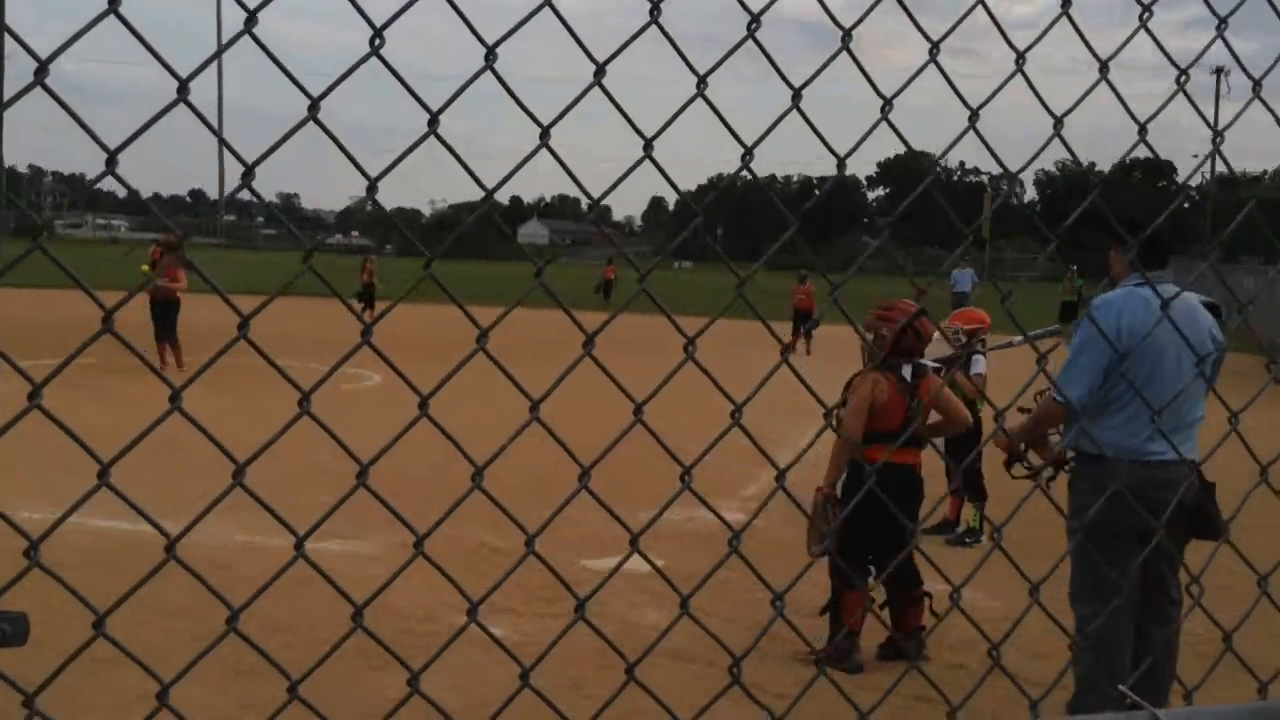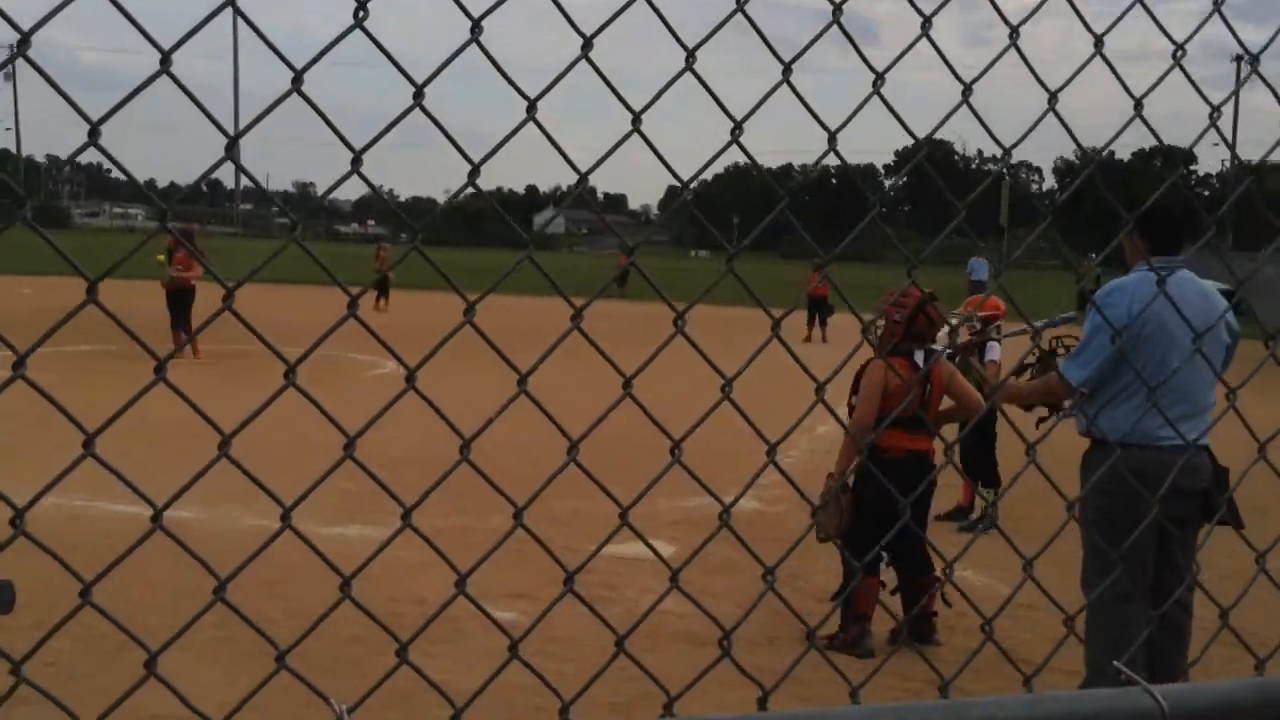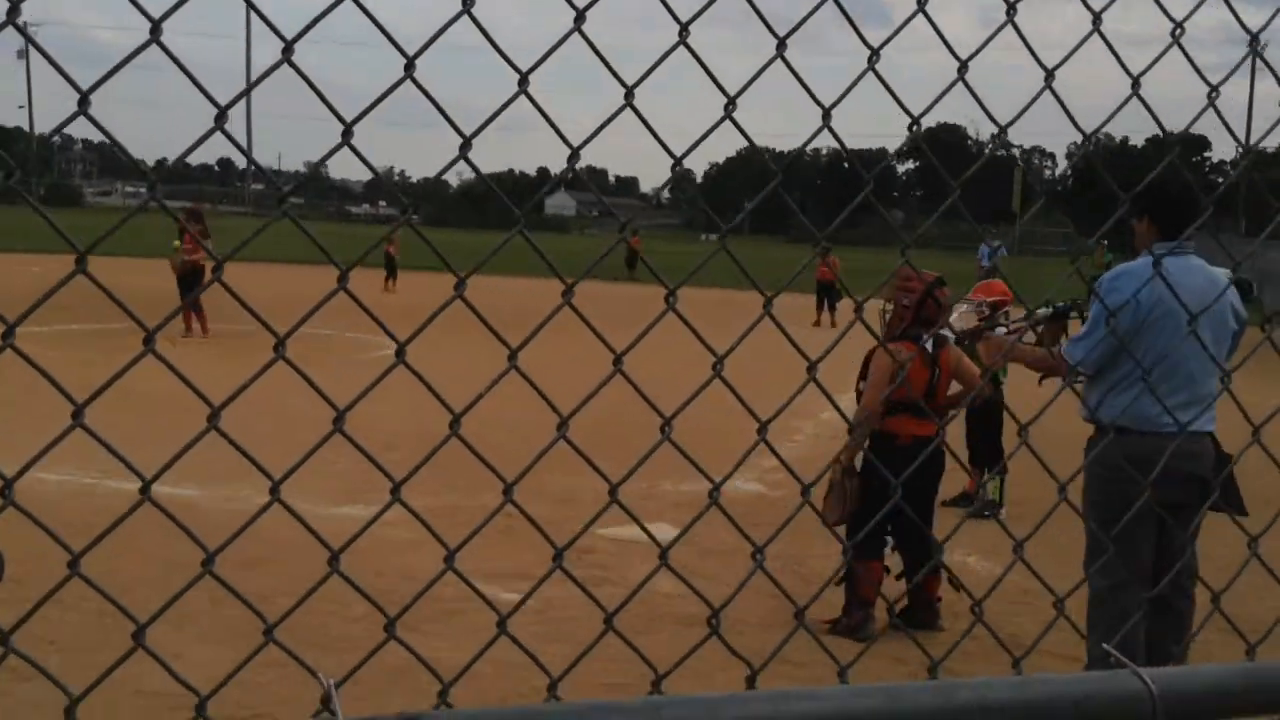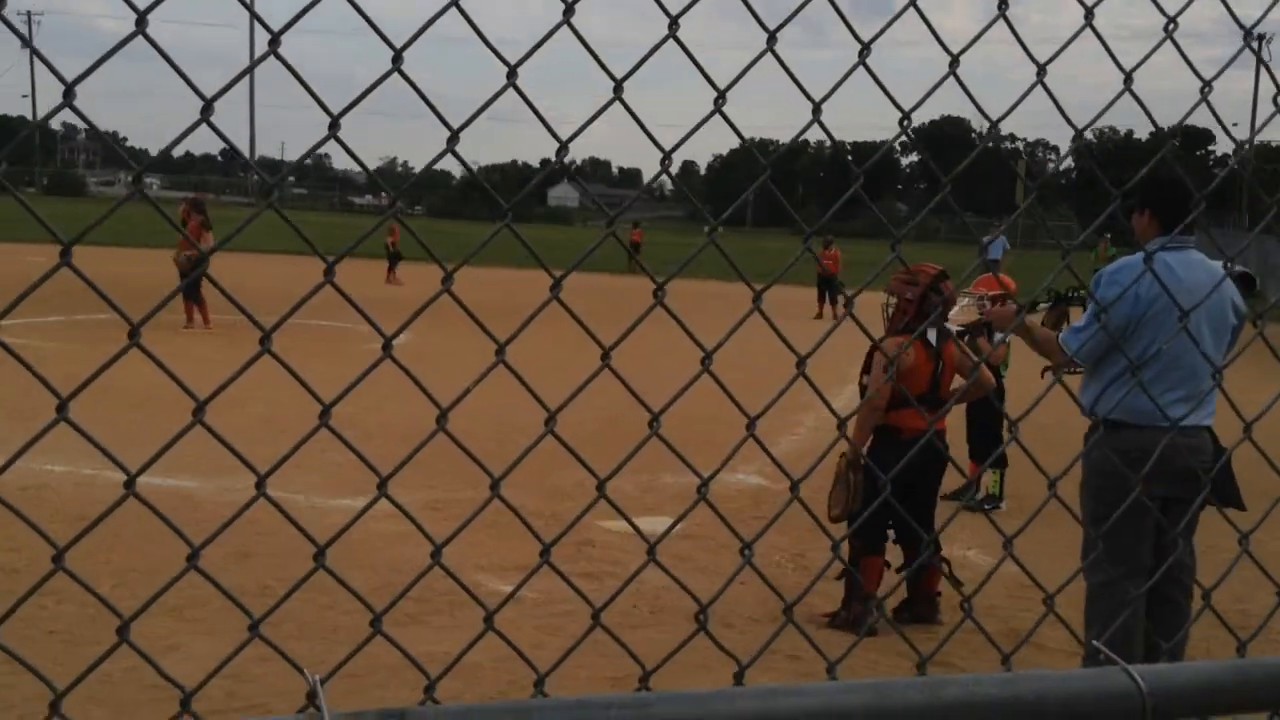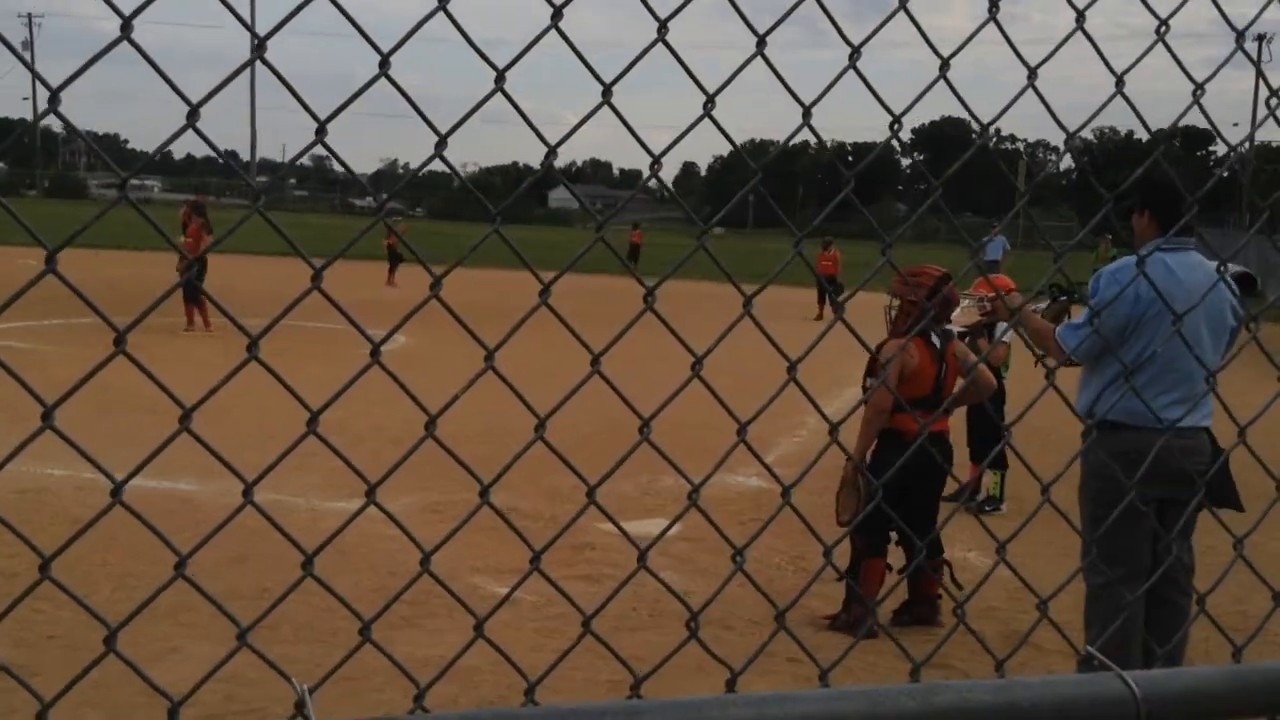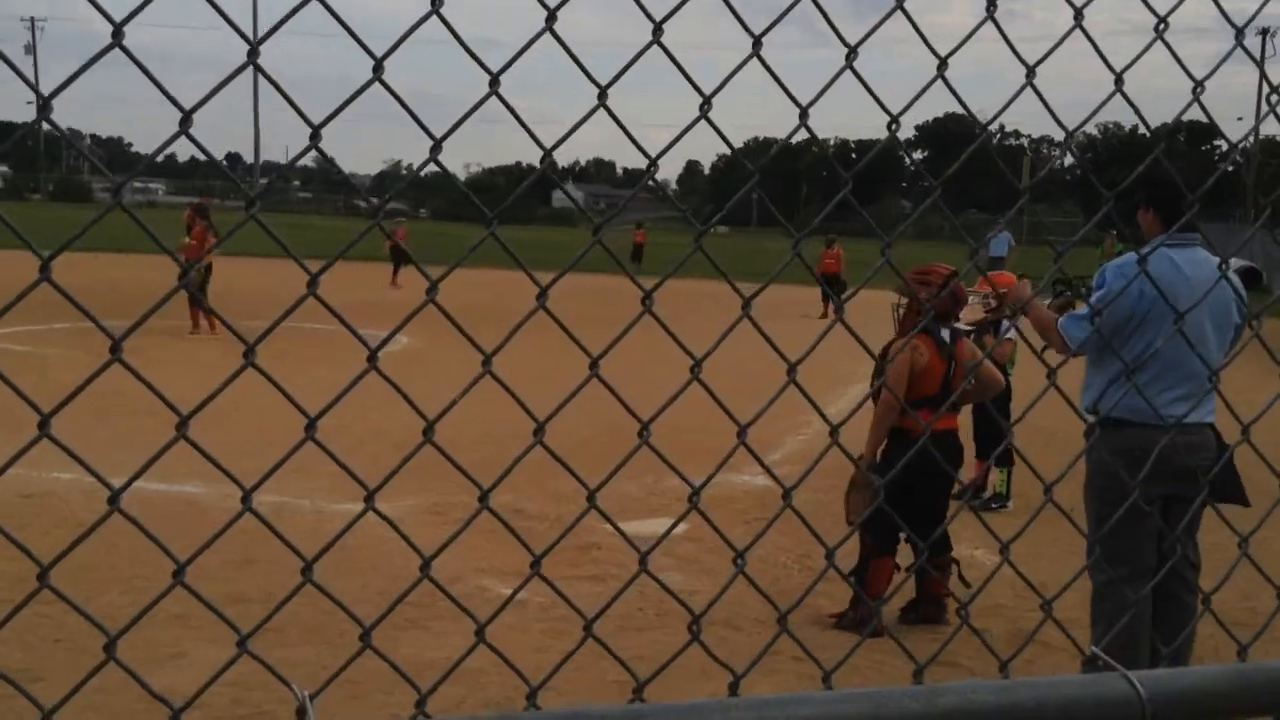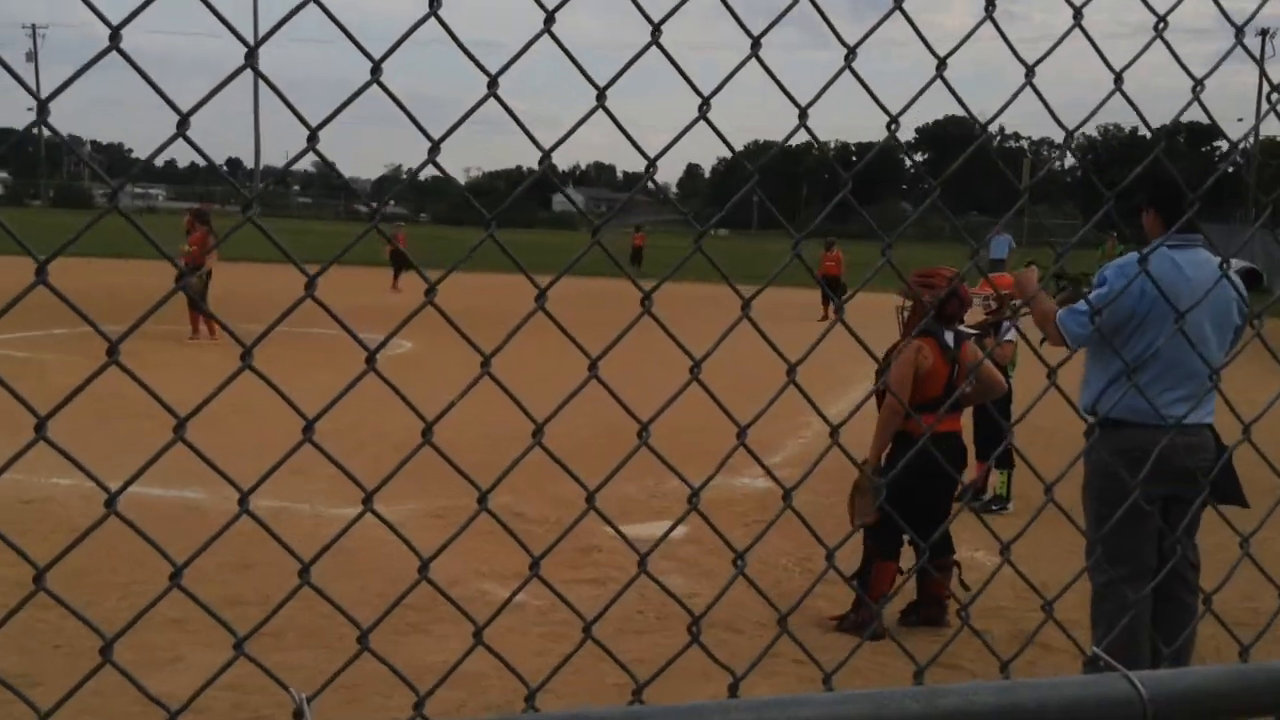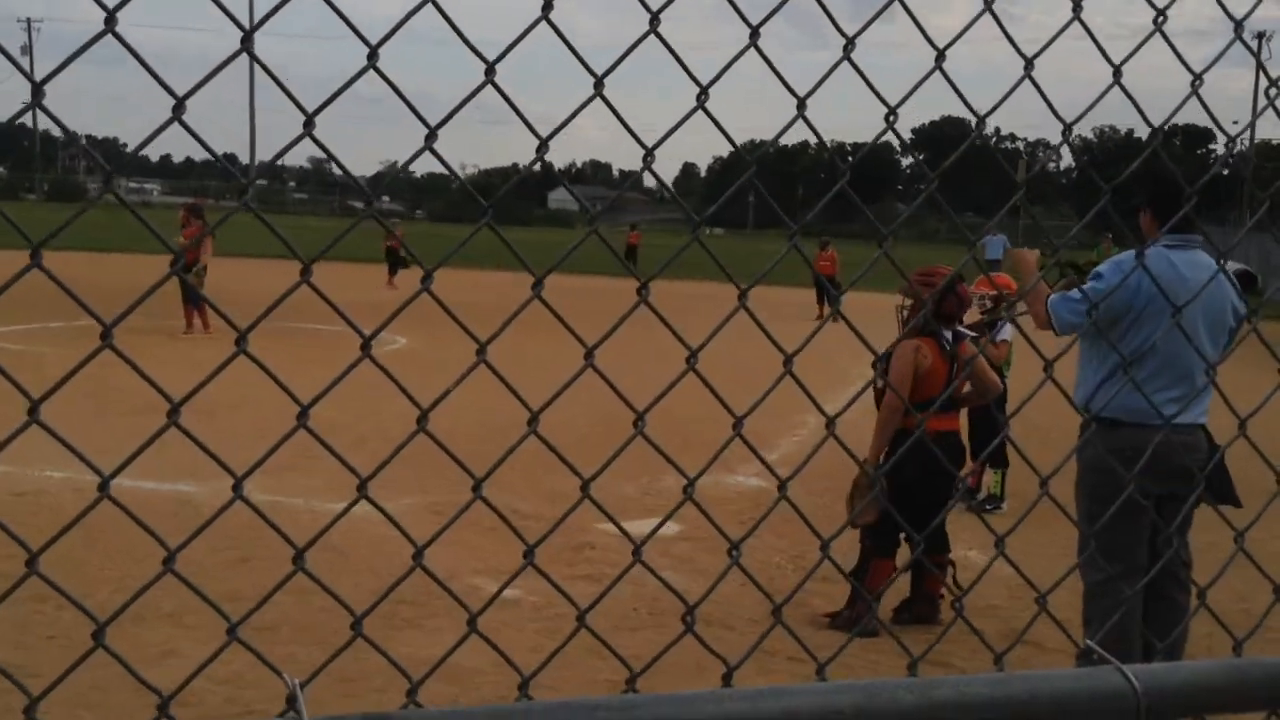
dt=0.1s
person 1, frame 1
left shoulder: (1108, 309)
right shoulder: (1202, 317)
left elbow: (1067, 401)
right elbow: (1193, 394)
left wrist: (1017, 436)
left hip: (1110, 477)
right hip: (1177, 478)
left knee: (1103, 608)
right knee: (1160, 604)
left ankle: (1099, 711)
right ankle: (1149, 710)
person 1, frame 2
left shoulder: (1121, 295)
right shoulder: (1216, 302)
left elbow: (1073, 382)
right elbow: (1208, 378)
left wrist: (1017, 394)
left hip: (1126, 463)
right hip: (1192, 464)
left knee: (1117, 592)
right knee: (1173, 589)
person 1, frame 3
left shoulder: (1126, 280)
right shoulder: (1224, 289)
left elbow: (1074, 362)
right elbow: (1214, 361)
left wrist: (1010, 349)
left hip: (1126, 448)
right hip: (1195, 450)
left knee: (1117, 578)
right knee: (1175, 578)
person 1, frame 4
left shoulder: (1126, 274)
right shoulder: (1223, 284)
left elbow: (1069, 351)
right elbow: (1211, 358)
left wrist: (1014, 322)
left hip: (1127, 443)
right hip: (1194, 445)
left knee: (1115, 573)
right knee: (1174, 571)
person 1, frame 5
left shoulder: (1125, 276)
right shoulder: (1221, 285)
left elbow: (1067, 349)
right elbow: (1209, 359)
left wrist: (1019, 310)
left hip: (1123, 445)
right hip: (1191, 447)
left knee: (1114, 576)
right knee: (1172, 575)
person 1, frame 6
left shoulder: (1130, 272)
right shoulder: (1227, 281)
left elbow: (1067, 338)
right elbow: (1216, 353)
left wrist: (1027, 301)
left hip: (1128, 442)
right hip: (1196, 444)
left knee: (1120, 574)
right knee: (1178, 571)
person 1, frame 7
left shoulder: (1131, 271)
right shoulder: (1228, 282)
left elbow: (1065, 332)
right elbow: (1216, 353)
left wrist: (1031, 291)
left hip: (1127, 442)
right hip: (1195, 444)
left knee: (1121, 575)
right knee: (1178, 572)
person 1, frame 8
left shoulder: (1128, 271)
right shoulder: (1224, 283)
left elbow: (1051, 316)
left wrist: (1027, 270)
left hip: (1120, 441)
right hip: (1188, 442)
left knee: (1113, 574)
right knee: (1171, 570)
person 2, frame 1
left shoulder: (869, 381)
right shoulder: (928, 380)
left elbow: (849, 438)
right elbow: (962, 420)
left wrist: (829, 484)
left hip: (869, 480)
right hip: (908, 479)
left knee: (849, 560)
right knee: (900, 559)
left ankle: (844, 646)
right ankle: (910, 637)
person 2, frame 2
left shoulder: (881, 367)
right shoulder: (939, 366)
left elbow: (862, 424)
right elbow: (974, 404)
left wrist: (840, 469)
left hip: (883, 465)
right hip: (922, 466)
left knee: (862, 545)
right knee: (911, 545)
left ankle: (856, 631)
right ankle: (922, 623)
person 2, frame 3
left shoulder: (889, 352)
right shoulder: (947, 351)
left elbow: (870, 409)
right elbow: (982, 387)
left wrist: (846, 456)
left hip: (889, 451)
right hip: (929, 451)
left knee: (866, 531)
right knee: (917, 530)
left ankle: (859, 615)
right ankle: (925, 608)
person 2, frame 4
left shoulder: (894, 345)
right shoulder: (949, 345)
left elbow: (875, 402)
right elbow: (985, 382)
left wrist: (853, 449)
left hip: (895, 445)
right hip: (933, 446)
left knee: (869, 525)
right knee: (920, 525)
left ankle: (859, 609)
right ankle: (924, 602)
person 2, frame 5
left shoulder: (897, 348)
right shoulder: (951, 347)
left elbow: (879, 406)
right elbow: (986, 384)
left wrist: (857, 454)
left hip: (898, 448)
right hip: (937, 448)
left knee: (871, 528)
right knee: (922, 527)
left ankle: (859, 612)
right ankle: (925, 604)
person 2, frame 6
left shoulder: (908, 346)
right shoulder: (960, 344)
left elbow: (889, 405)
right elbow: (994, 383)
left wrist: (869, 454)
left hip: (909, 447)
right hip: (946, 446)
left knee: (880, 526)
right knee: (931, 526)
left ankle: (866, 612)
right ankle: (932, 603)
person 2, frame 7
left shoulder: (912, 349)
right shoulder: (963, 347)
left elbow: (894, 408)
right elbow: (996, 386)
left wrist: (873, 458)
left hip: (914, 450)
right hip: (950, 448)
left knee: (883, 529)
right knee: (933, 528)
left ankle: (867, 614)
right ankle: (933, 605)
person 2, frame 8
left shoulder: (911, 347)
right shoulder: (963, 347)
left elbow: (893, 406)
right elbow: (992, 389)
left wrist: (873, 456)
left hip: (914, 449)
right hip: (949, 448)
left knee: (881, 527)
right knee: (930, 527)
left ankle: (862, 611)
right ankle: (925, 602)
person 3, frame 1
left shoulder: (977, 358)
right shoulder: (957, 357)
left elbow: (973, 391)
left wrist: (955, 370)
left hip: (969, 423)
left knee: (971, 475)
right knee: (954, 472)
left ankle: (975, 529)
right ankle: (952, 520)
person 3, frame 2
left shoulder: (991, 345)
right shoulder: (972, 344)
left elbow: (988, 379)
left wrist: (969, 356)
right wrist: (954, 356)
left hip: (983, 411)
left knee: (985, 460)
right knee: (968, 459)
left ankle: (989, 516)
right ankle: (965, 506)
person 3, frame 3
left shoulder: (999, 331)
right shoulder: (980, 330)
left elbow: (994, 364)
left wrist: (976, 342)
right wrist: (961, 342)
left hip: (990, 396)
left knee: (991, 447)
right knee: (974, 445)
left ankle: (995, 502)
right ankle: (972, 492)
person 3, frame 4
right shoulder: (980, 324)
left elbow: (996, 358)
left wrist: (978, 336)
right wrist: (963, 334)
left hip: (991, 390)
left knee: (993, 441)
right knee: (975, 439)
left ankle: (995, 496)
right ankle: (972, 486)
person 3, frame 5
left shoulder: (1002, 326)
right shoulder: (982, 325)
left elbow: (996, 359)
left wrist: (978, 337)
right wrist: (964, 336)
left hip: (992, 391)
left knee: (993, 442)
right knee: (975, 441)
left ankle: (996, 497)
right ankle: (972, 488)
person 3, frame 6
left shoulder: (1007, 324)
right shoulder: (986, 323)
left elbow: (1002, 356)
left wrist: (984, 335)
right wrist: (967, 333)
left hip: (998, 389)
left knee: (999, 440)
right knee: (981, 438)
left ankle: (1002, 495)
right ankle: (978, 485)
person 3, frame 7
left shoulder: (1008, 325)
right shoulder: (987, 325)
left elbow: (1003, 358)
left wrist: (985, 337)
left hip: (998, 391)
left knee: (999, 441)
right knee: (982, 440)
left ankle: (1002, 497)
right ankle: (978, 487)
person 3, frame 8
left shoulder: (1004, 325)
right shoulder: (983, 325)
left elbow: (999, 357)
left wrist: (980, 337)
left knee: (995, 442)
right knee: (977, 440)
left ankle: (996, 496)
right ankle: (974, 486)
